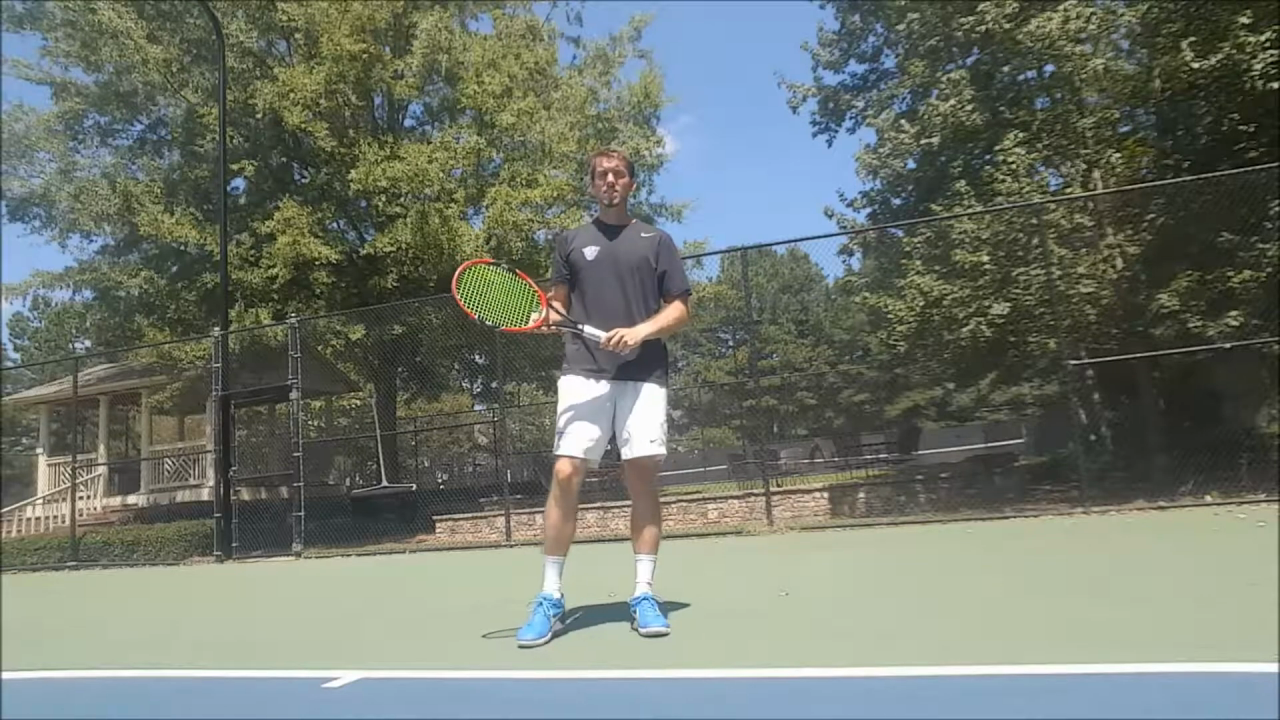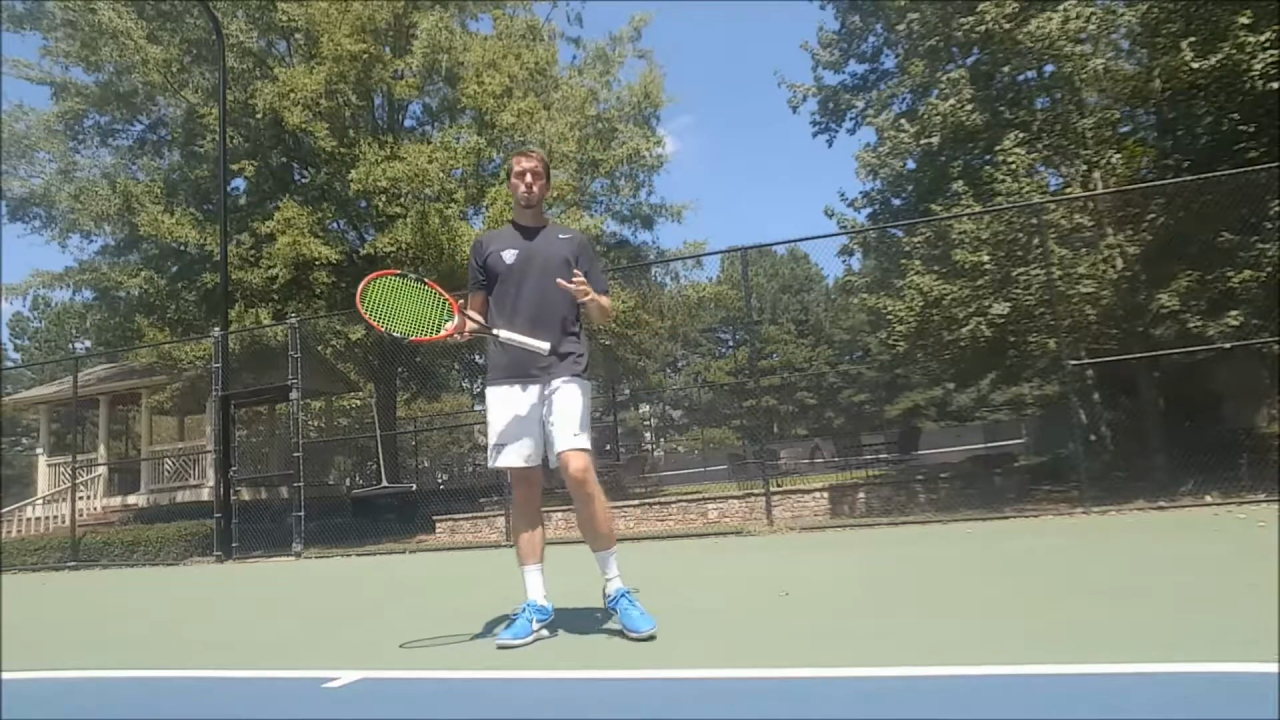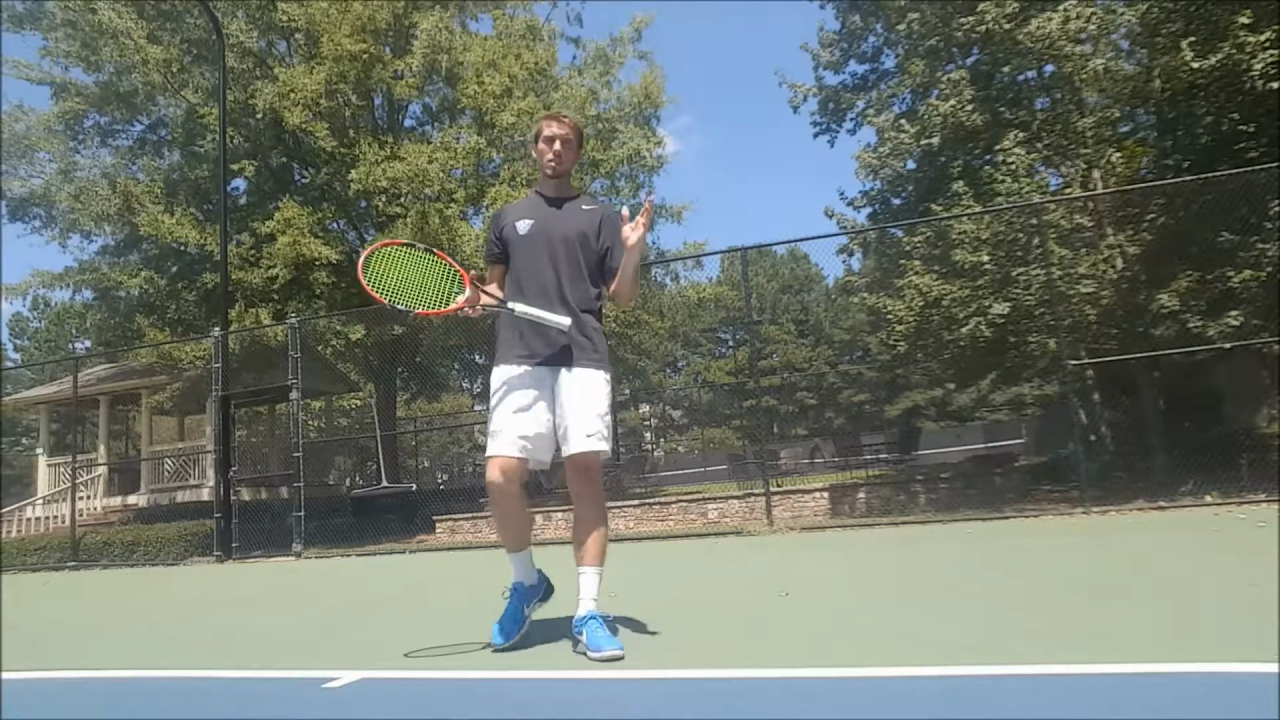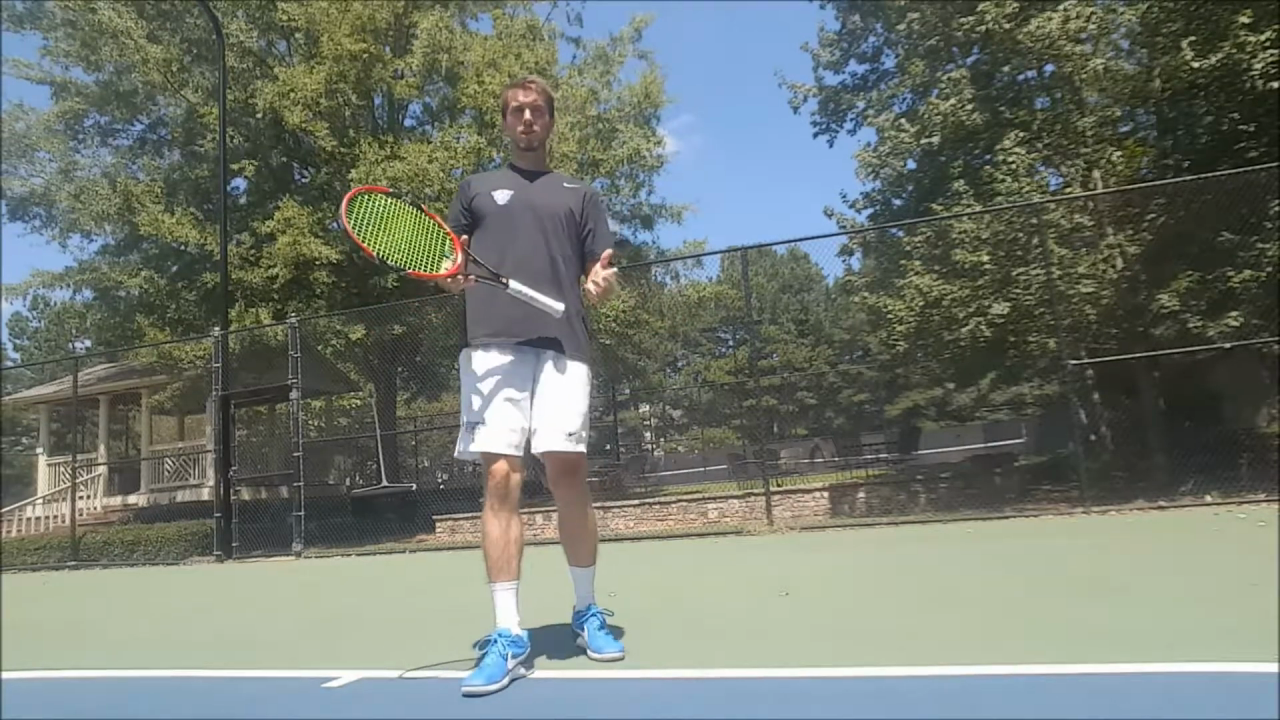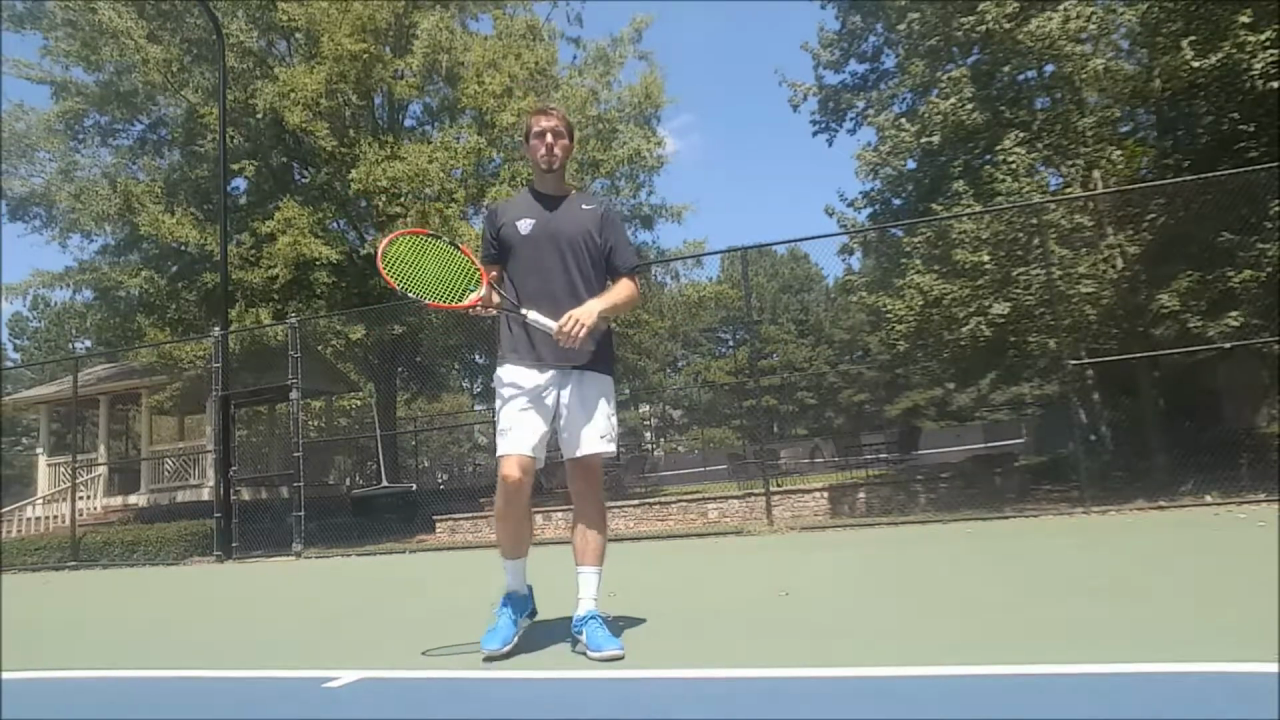
dt=1s
person 1, frame 1
left shoulder: (657, 241)
right shoulder: (571, 241)
left elbow: (680, 308)
right elbow: (558, 302)
left wrist: (640, 331)
right wrist: (547, 316)
left hip: (643, 376)
right hip: (583, 374)
left knee: (642, 479)
right knee: (565, 475)
left ankle: (643, 595)
right ankle: (550, 598)
person 1, frame 2
left shoulder: (574, 242)
right shoulder: (486, 245)
left elbow: (606, 312)
right elbow: (476, 312)
left wrist: (590, 299)
right wrist: (464, 325)
left hip: (565, 374)
right hip: (508, 379)
left knee: (578, 471)
right knee: (523, 486)
left ankle: (616, 589)
right ankle: (536, 606)
person 1, frame 3
left shoulder: (599, 216)
right shoulder: (507, 217)
left elbow: (621, 298)
right elbow: (494, 286)
left wrist: (633, 253)
right wrist: (476, 300)
left hip: (582, 360)
right hip: (518, 361)
left knee: (585, 474)
right knee: (500, 475)
left ankle: (588, 614)
right ankle: (527, 580)
person 1, frame 4
left shoulder: (580, 195)
right shoulder: (475, 188)
left elbow: (596, 278)
right elbow: (450, 265)
left wrist: (601, 283)
right wrist: (453, 273)
left hip: (563, 348)
right hip: (492, 348)
left knee: (568, 475)
right knee: (501, 480)
left ankle: (586, 611)
right ankle: (509, 636)
person 1, frame 5
left shoulder: (598, 214)
right shoulder: (502, 214)
left elbow: (630, 286)
right elbow: (490, 283)
left wrist: (595, 307)
right wrist: (484, 298)
left hip: (588, 366)
right hip: (522, 366)
left knee: (586, 483)
right knee: (512, 478)
left ankle: (587, 614)
right ankle: (515, 598)
